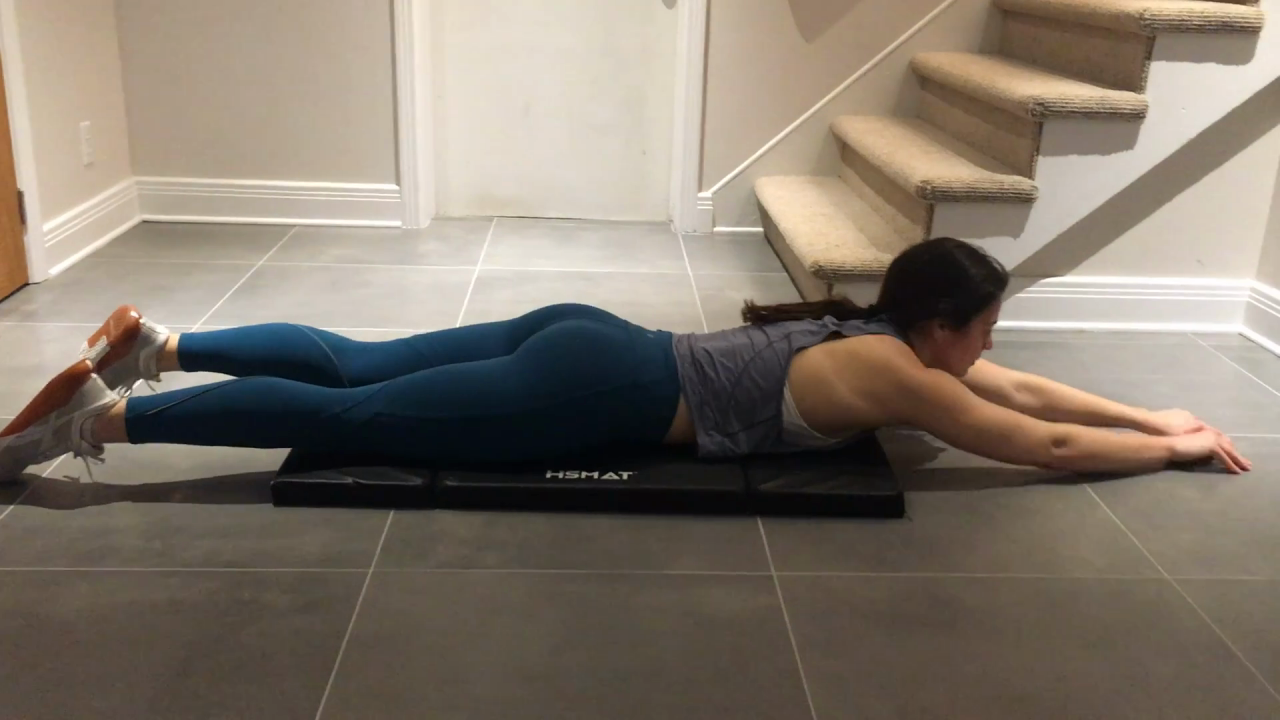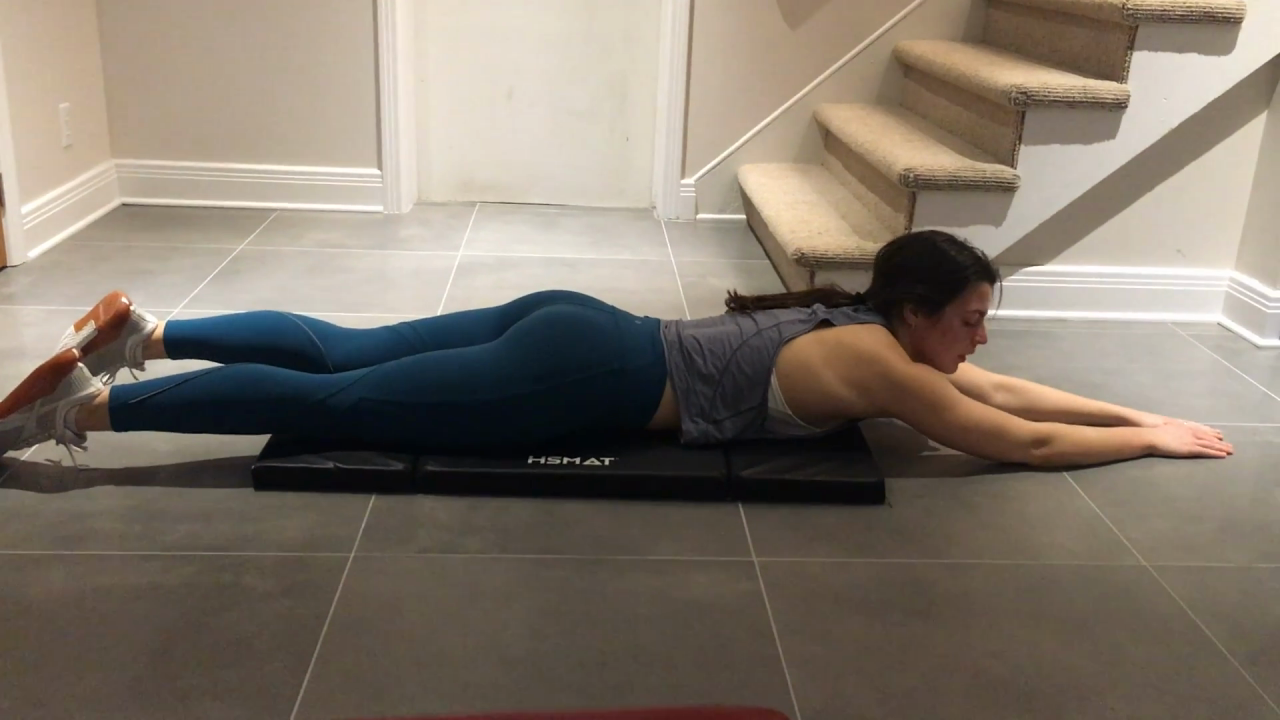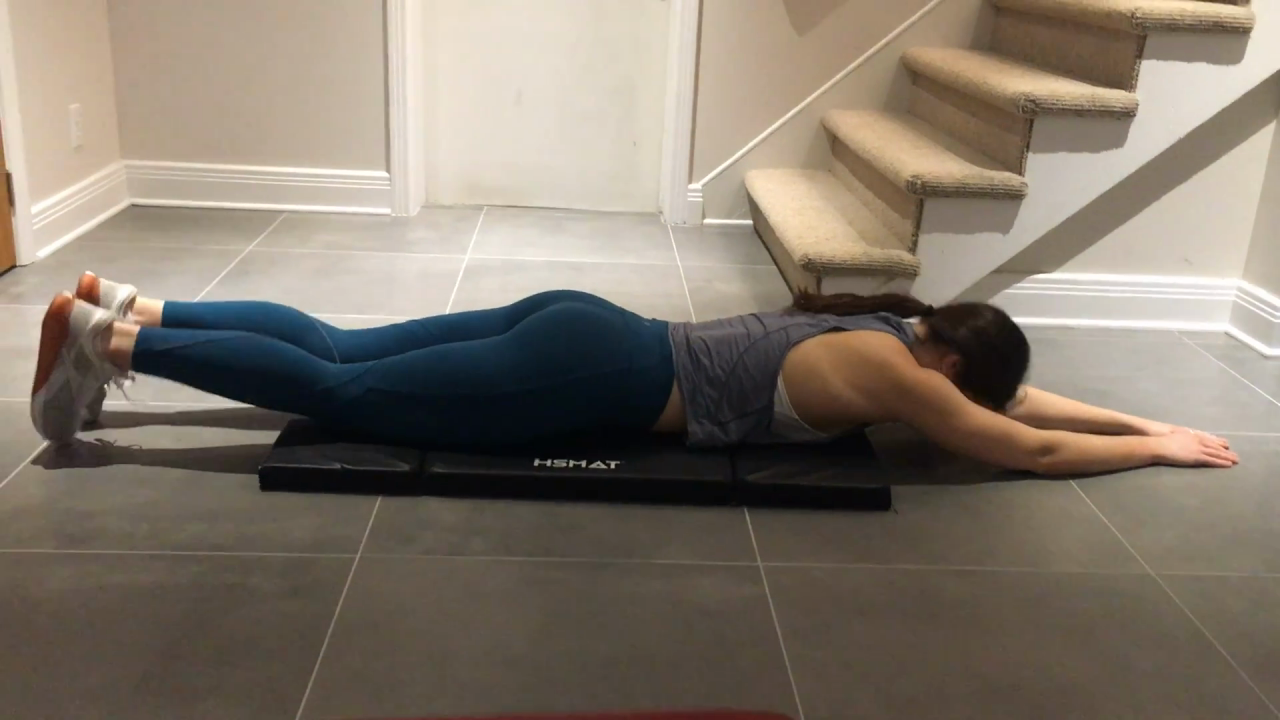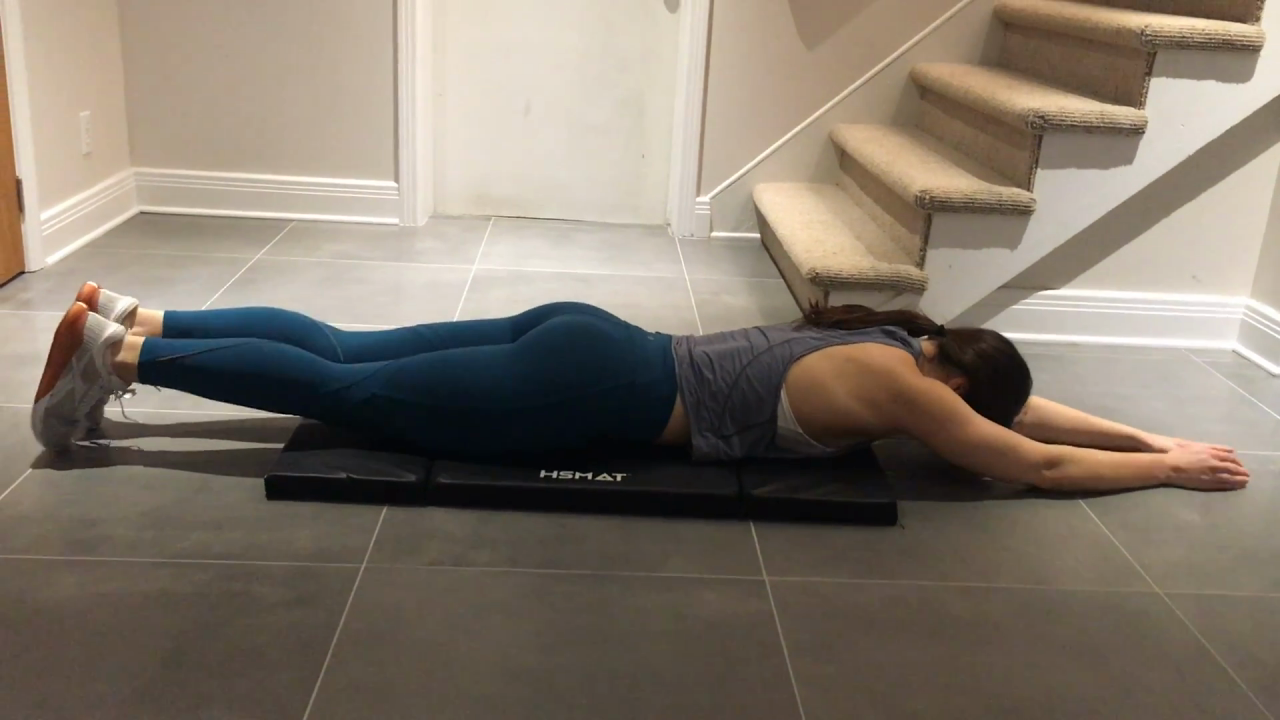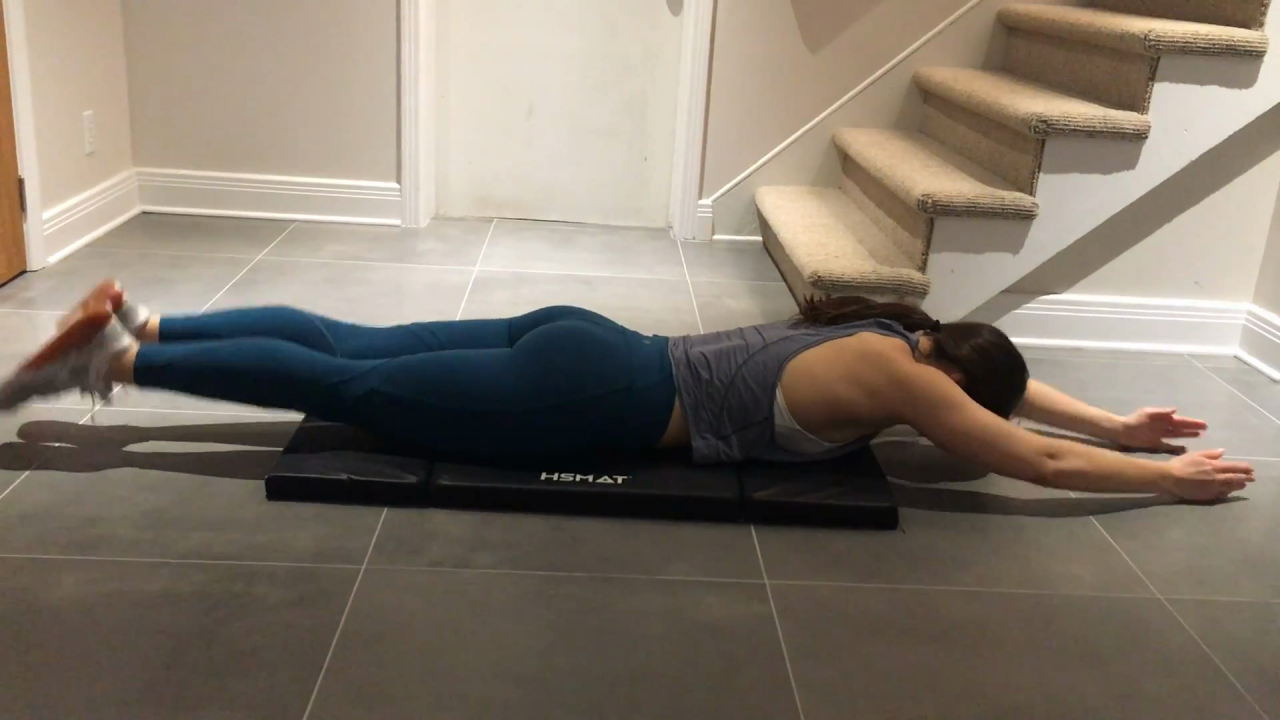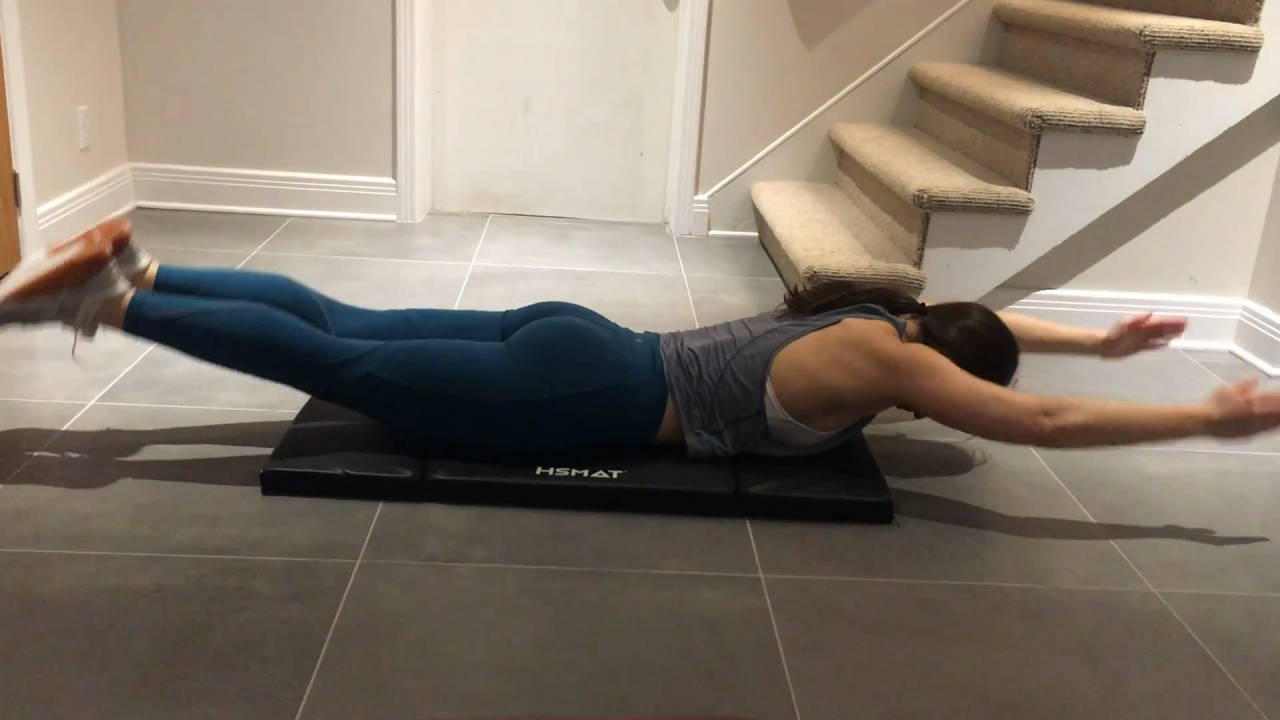
dt=0.5s
person 1, frame 1
left shoulder: (884, 334)
right shoulder: (899, 378)
left elbow: (1018, 390)
right elbow: (1047, 445)
left wrist: (1159, 416)
right wrist: (1176, 451)
left hip: (588, 342)
right hip: (597, 395)
left knee: (354, 367)
right knee: (351, 421)
left ankle: (158, 342)
right ankle: (107, 415)
person 1, frame 2
left shoulder: (865, 323)
right shoulder: (880, 369)
left elbow: (997, 389)
right elbow: (1023, 442)
left wrist: (1133, 410)
right wrist: (1152, 441)
left hip: (575, 332)
right hip: (580, 379)
left knee: (342, 351)
right knee: (334, 406)
left ankle: (143, 329)
person 1, frame 3
left shoulder: (891, 329)
right shoulder: (889, 372)
left elbow: (1007, 395)
right elbow: (1027, 446)
left wrist: (1137, 418)
right wrist: (1159, 450)
left hip: (581, 332)
right hip: (588, 378)
left knee: (340, 347)
right knee: (342, 389)
left ankle: (138, 309)
right ankle: (114, 342)
person 1, frame 4
left shoulder: (894, 344)
right shoulder: (892, 384)
left elbow: (1012, 400)
right elbow: (1034, 462)
left wrist: (1139, 434)
right wrist: (1169, 473)
left hip: (584, 343)
right hip: (588, 390)
left knee: (347, 353)
right knee: (349, 392)
left ankle: (136, 324)
right ankle: (117, 358)
person 1, frame 5
left shoulder: (895, 336)
right shoulder: (892, 374)
left elbow: (1002, 382)
right elbow: (1032, 458)
left wrist: (1118, 422)
right wrist: (1174, 480)
left hip: (579, 349)
right hip: (587, 398)
left knee: (351, 348)
right knee: (348, 385)
left ankle: (136, 323)
right ankle: (117, 357)
person 1, frame 6
left shoulder: (877, 312)
right shoulder: (882, 362)
left elbow: (979, 328)
right elbow: (1035, 420)
left wrist: (1095, 338)
left hip: (571, 342)
right hip: (575, 394)
left knee: (340, 327)
right knee: (336, 363)
left ankle: (132, 270)
right ankle: (109, 299)
